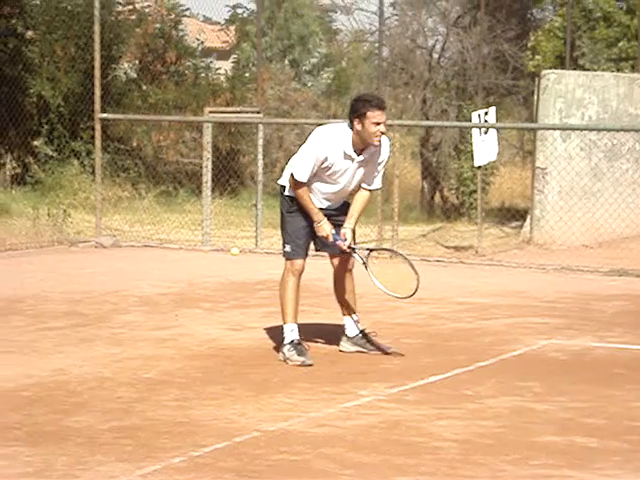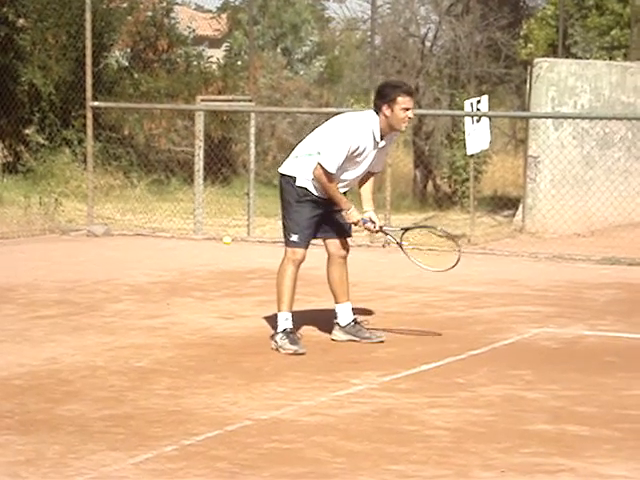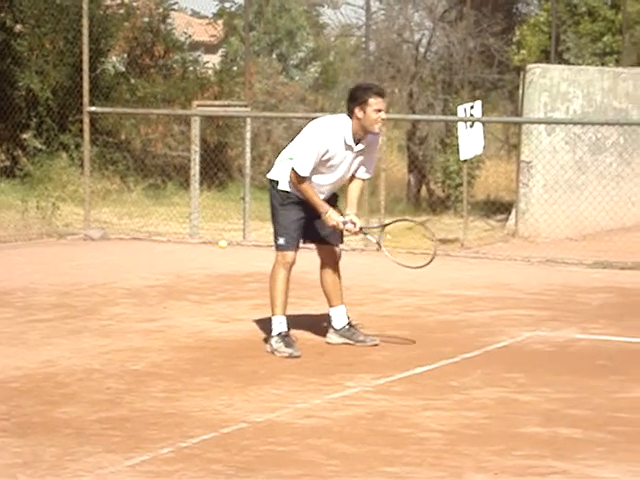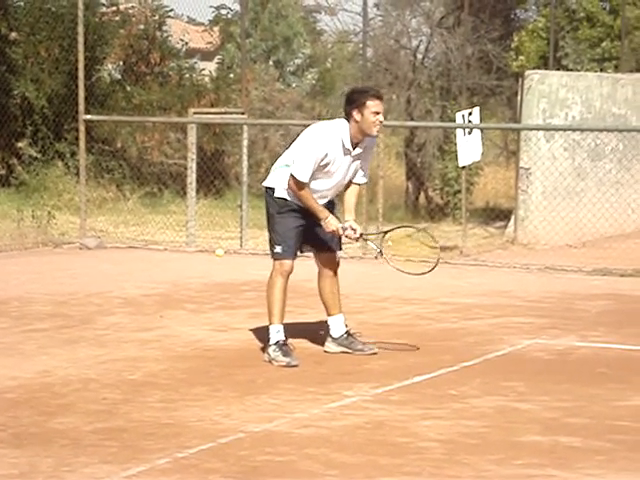
dt=0.7s
person 1, frame 1
left shoulder: (381, 147)
right shoulder: (325, 140)
left elbow: (366, 188)
right elbow: (297, 182)
left wrist: (349, 225)
right wrist: (318, 220)
left hip: (336, 202)
right hip: (298, 197)
left knee: (344, 264)
right knee: (295, 265)
left ankle: (352, 334)
right ankle: (290, 340)
person 1, frame 2
left shoulder: (388, 135)
right shoulder: (352, 129)
left elbow: (369, 172)
right elbow: (321, 173)
left wrist: (368, 209)
right wrist: (347, 208)
left hip: (332, 188)
right hip: (302, 181)
left knee: (340, 251)
right knee: (295, 253)
left ankle: (345, 322)
right ankle: (283, 330)
person 1, frame 3
left shoulder: (374, 139)
right shoulder: (324, 132)
left elbow: (358, 176)
right elbow: (297, 177)
left wrist: (351, 212)
right wrist: (326, 211)
left hip: (324, 193)
right hip: (289, 188)
left knee: (331, 255)
right knee: (286, 256)
left ankle: (339, 325)
right ankle: (278, 333)
person 1, frame 4
left shoulder: (369, 142)
right shoulder: (321, 137)
left elbow: (354, 182)
right elbow: (296, 185)
left wrist: (349, 218)
right wrist: (325, 217)
left hip: (321, 200)
right hip: (285, 196)
left knee: (330, 263)
right knee: (283, 265)
left ankle: (337, 334)
right ankle: (276, 342)
